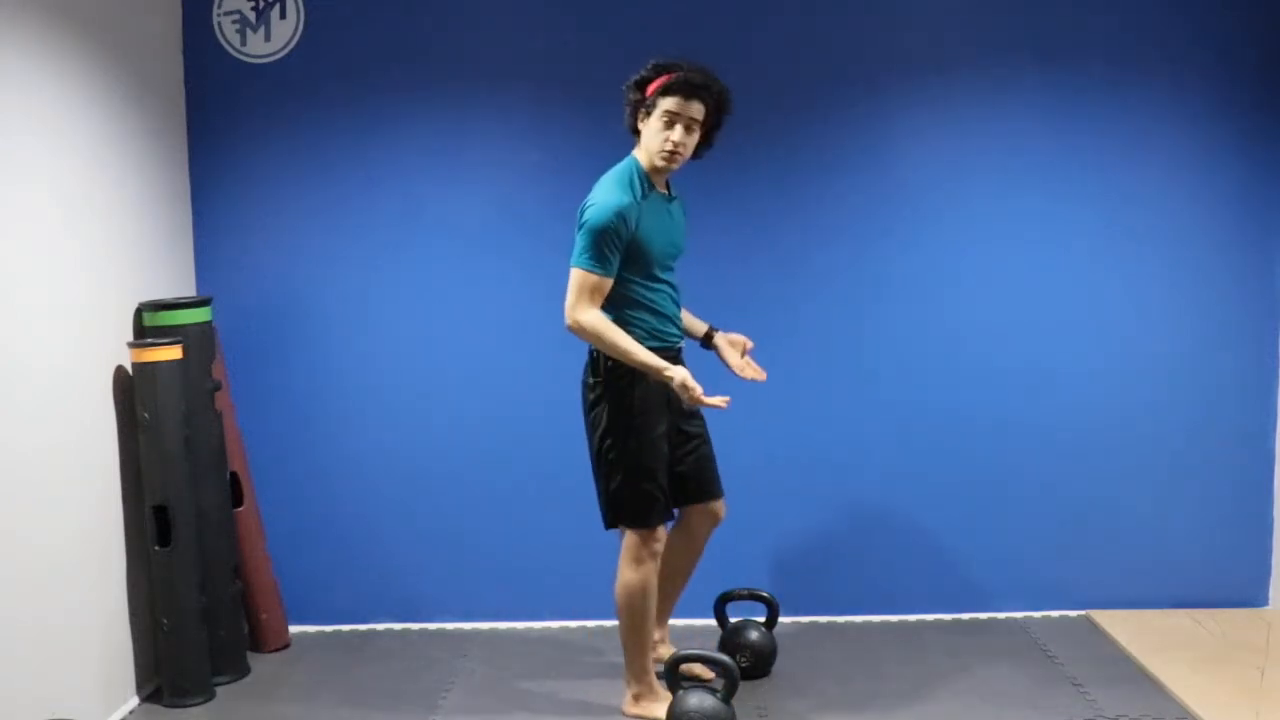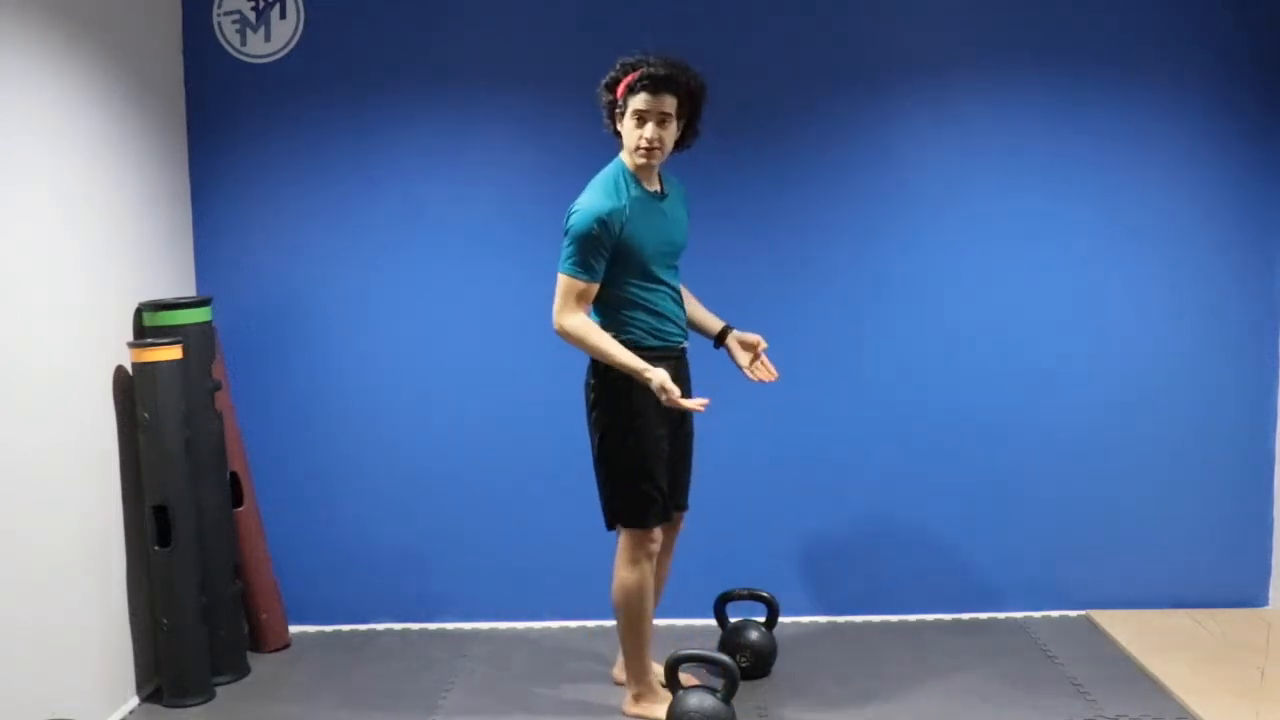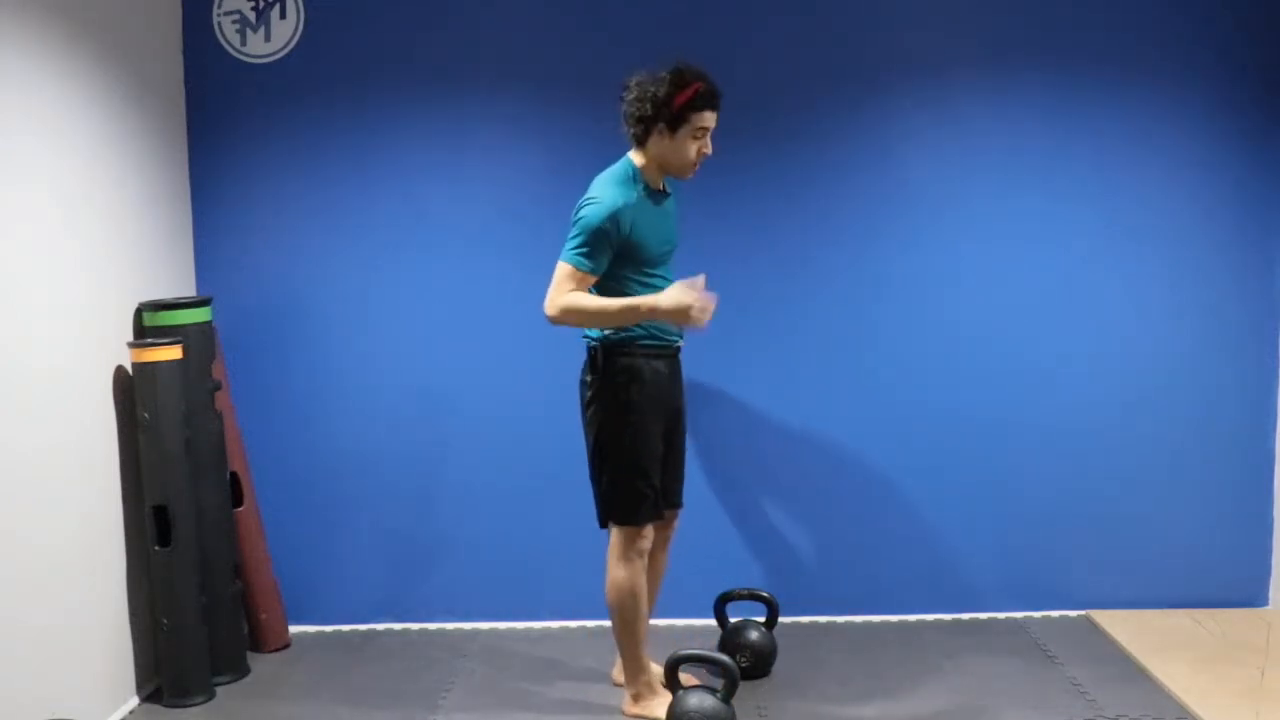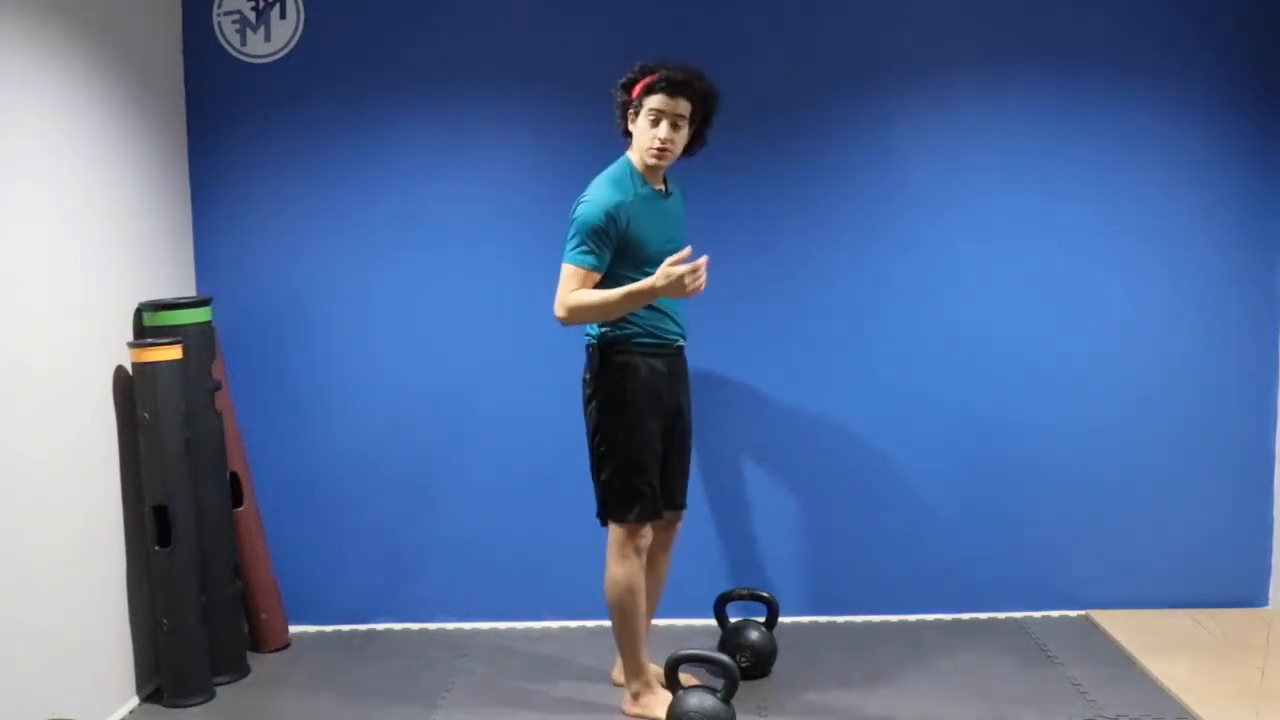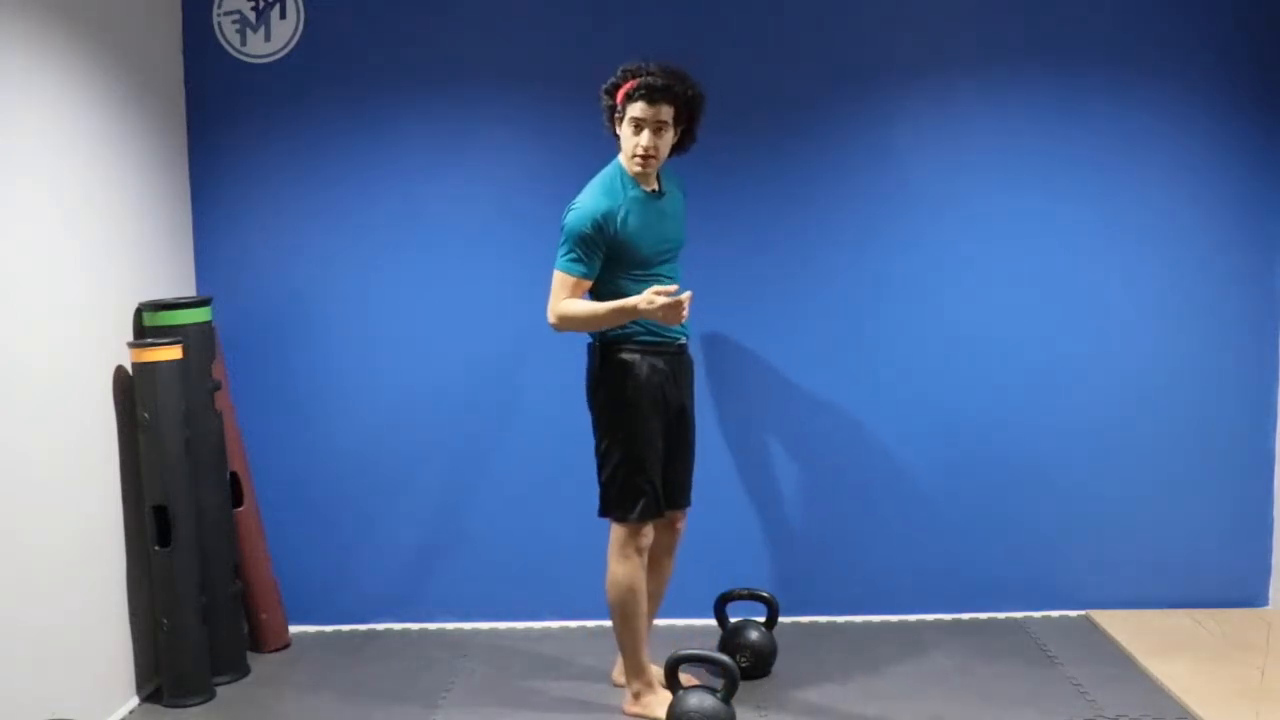
dt=0.5s
person 1, frame 1
left shoulder: (669, 196)
right shoulder: (612, 203)
right elbow: (580, 313)
left wrist: (709, 336)
right wrist: (664, 370)
left hip: (666, 374)
right hip: (627, 381)
left knee: (706, 509)
right knee: (645, 535)
left ankle: (654, 636)
person 1, frame 2
left shoulder: (672, 193)
right shoulder: (598, 209)
right elbow: (566, 316)
left wrist: (724, 334)
right wrist: (642, 372)
left hip: (672, 376)
right hip: (628, 383)
left knee: (667, 527)
right knee: (640, 537)
left ankle: (634, 660)
person 1, frame 3
left shoulder: (661, 191)
right shoulder: (610, 203)
right elbow: (558, 304)
right wrist: (657, 307)
left hip: (661, 369)
right hip: (623, 373)
left knee: (662, 524)
right knee: (630, 535)
left ankle: (634, 661)
person 1, frame 4
left shoulder: (671, 193)
right shoulder: (604, 201)
right elbow: (567, 304)
right wrist: (653, 288)
left hip: (670, 366)
right hip: (624, 371)
left knee: (666, 523)
right knee: (631, 531)
left ankle: (634, 660)
person 1, frame 5
left shoulder: (671, 191)
right shoulder: (595, 208)
right elbow: (560, 312)
right wrist: (637, 308)
left hip: (674, 364)
right hip: (626, 371)
left knee: (670, 524)
right knee: (632, 531)
left ankle: (634, 659)
